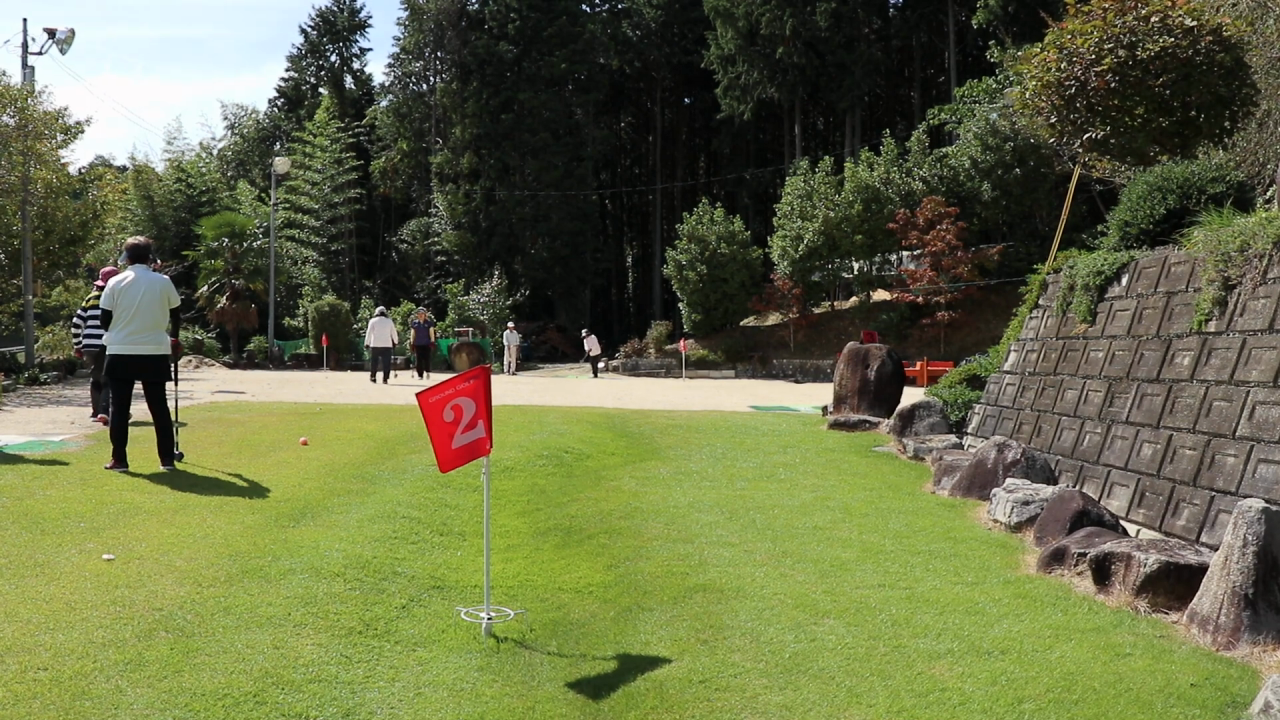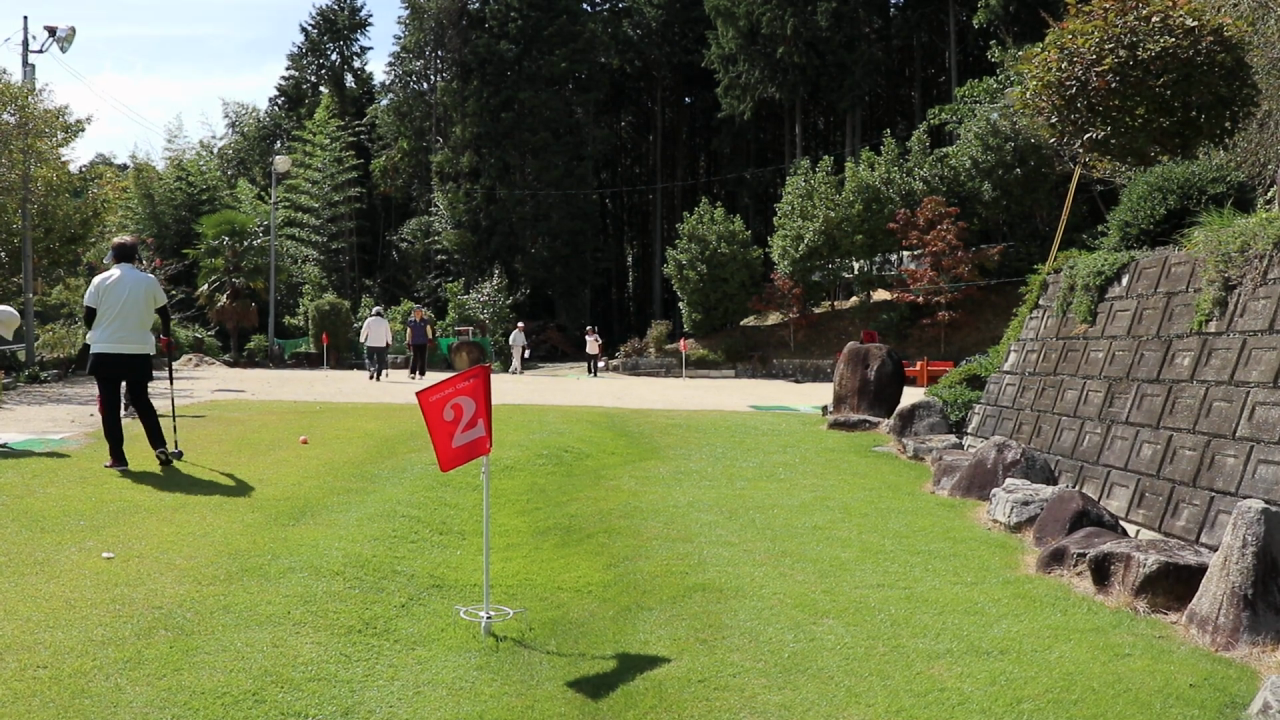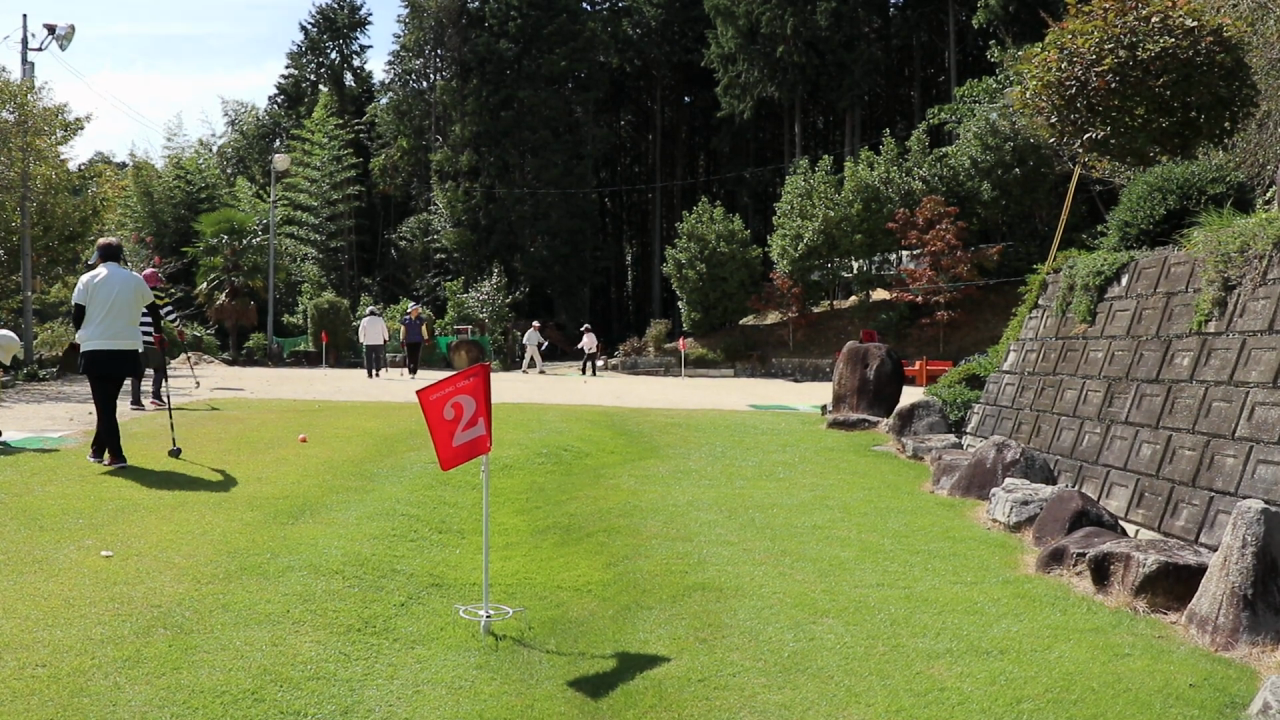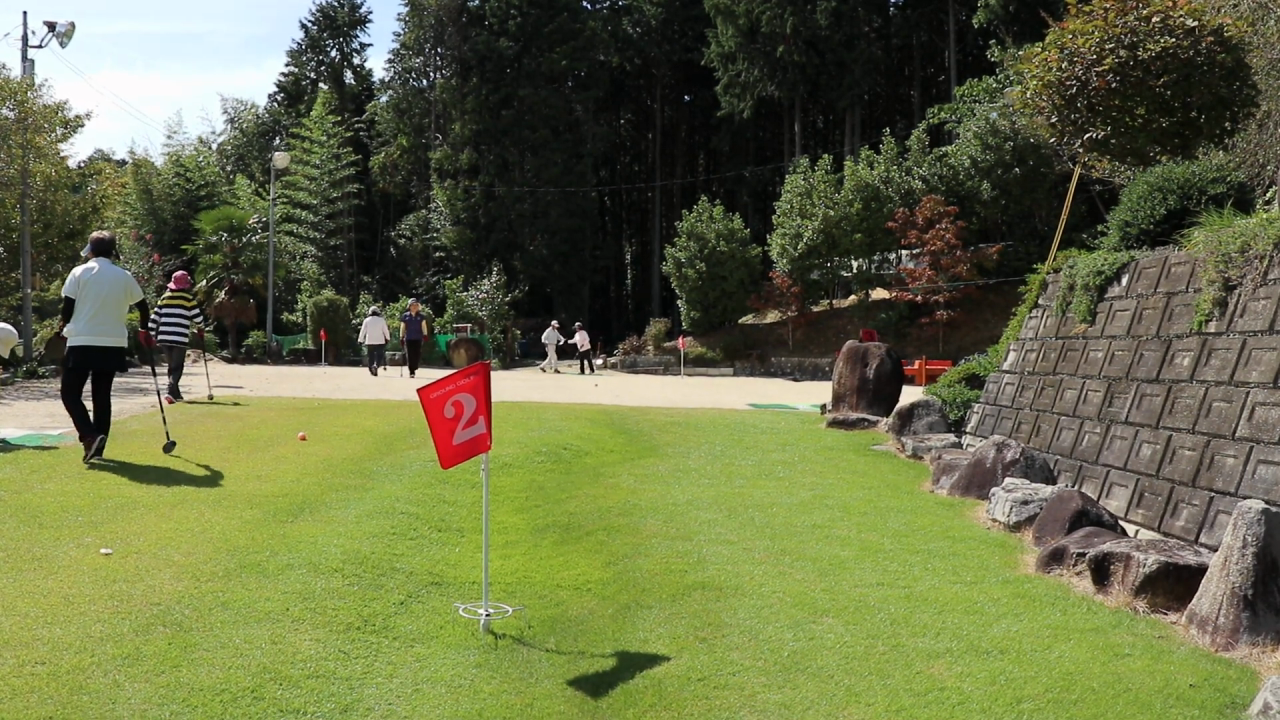
dt=0.7s
person 1, frame 1
left shoulder: (115, 282)
right shoulder: (163, 282)
left elbow: (104, 320)
right elbow: (175, 315)
right wrist: (174, 339)
left hip: (120, 353)
right hip: (155, 353)
left knee: (119, 408)
right knee: (159, 407)
left ankle: (119, 459)
right ankle: (167, 458)
person 1, frame 2
left shoulder: (101, 280)
right shoulder: (149, 281)
left elbow: (88, 317)
right elbow: (164, 313)
right wrist: (165, 337)
left hip: (105, 351)
right hip: (138, 352)
left knee: (110, 406)
right knee: (142, 402)
left ankle: (118, 458)
right ankle: (160, 447)
person 1, frame 3
left shoulder: (88, 278)
right shoulder: (134, 279)
left elbow: (77, 315)
right elbow: (154, 310)
left wrist: (81, 335)
right wrist: (158, 335)
left hip: (96, 348)
right hip: (126, 348)
left knee: (103, 402)
right knee: (109, 400)
left ankle: (116, 454)
right ankle: (98, 449)
person 1, frame 4
left shoulder: (80, 272)
right shoulder: (124, 276)
left elbow: (67, 307)
right elbow: (143, 307)
left wrist: (65, 325)
right wrist: (144, 331)
left hip: (82, 344)
right hip: (112, 345)
left knee: (70, 394)
right knee: (102, 397)
left ankle: (91, 437)
right ankle: (96, 442)
